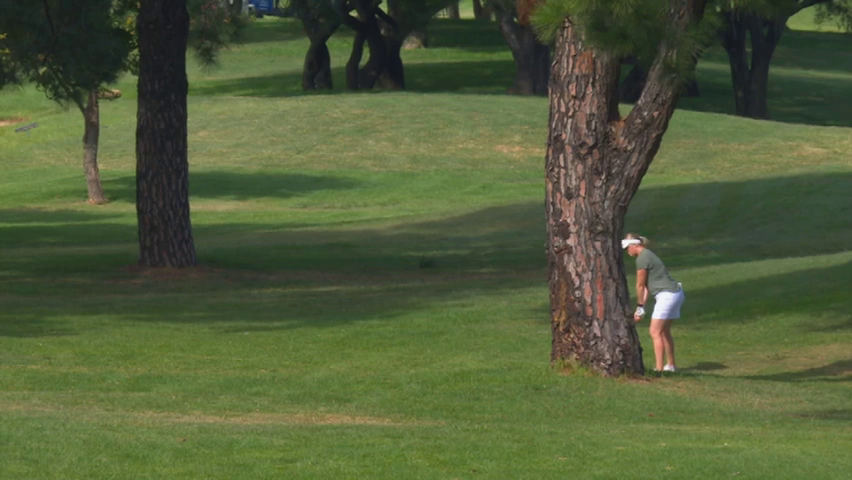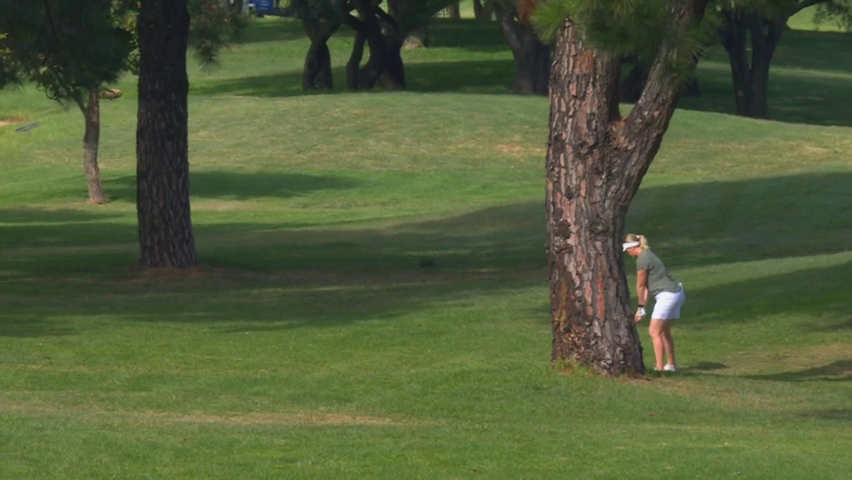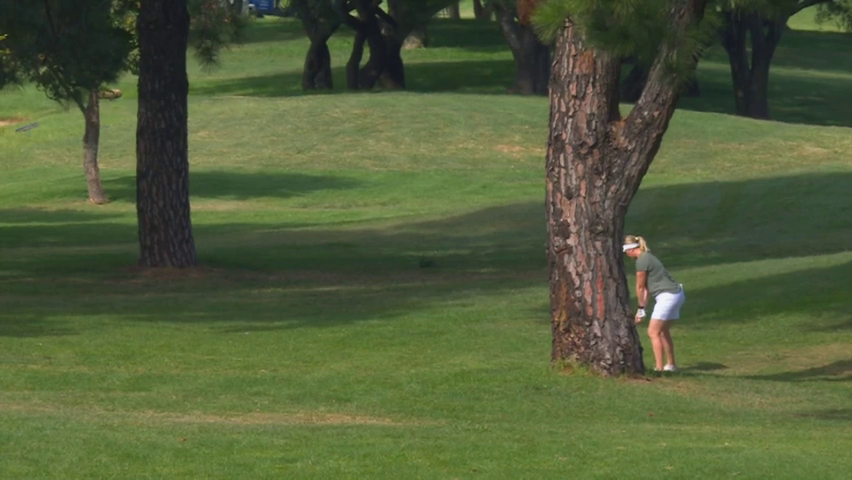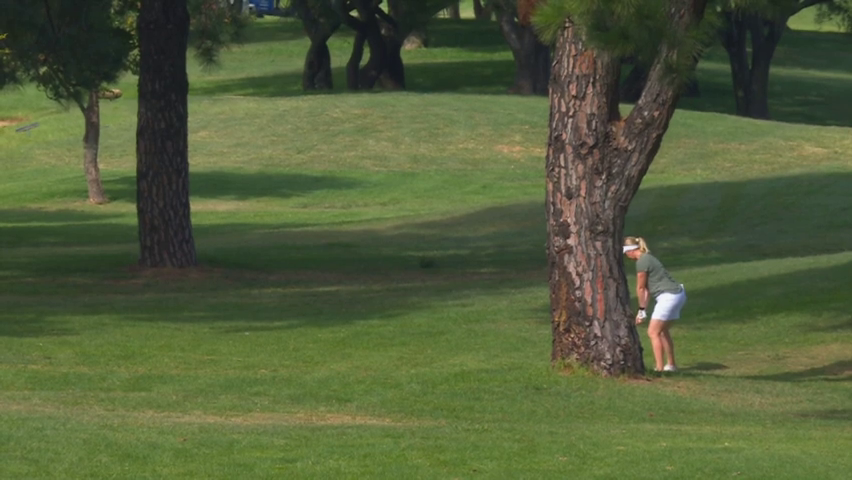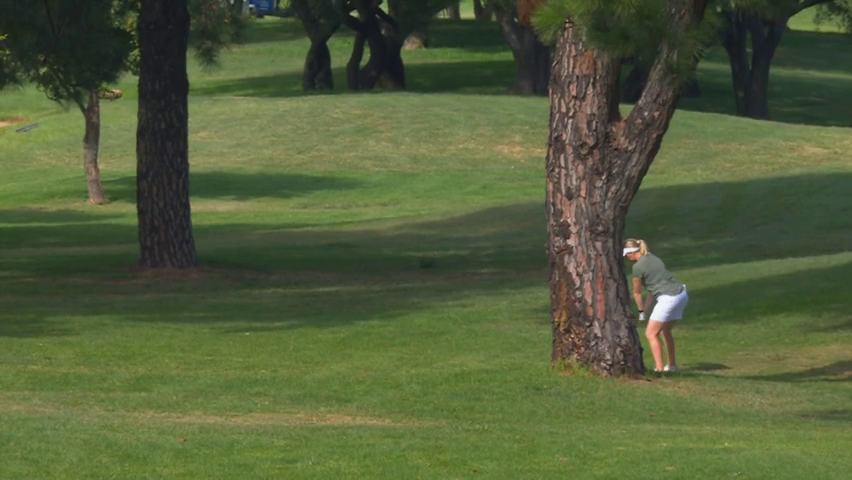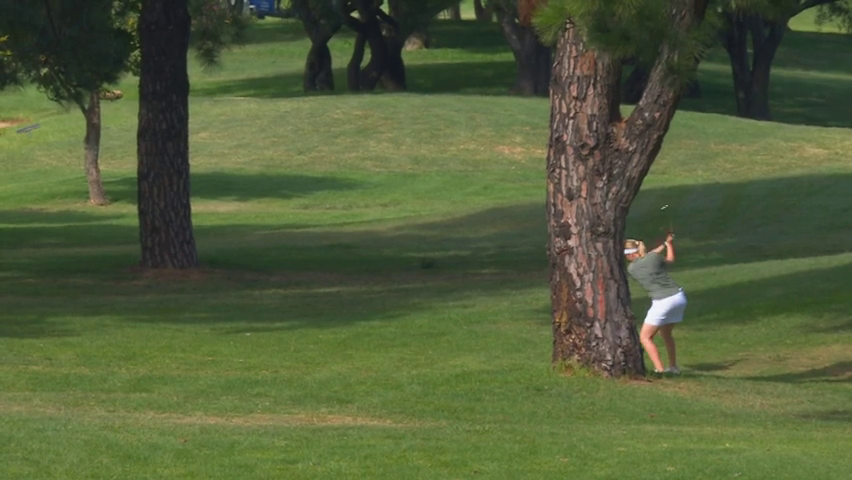
dt=0.5s
person 1, frame 1
left shoulder: (642, 258)
right shoulder: (647, 255)
left elbow: (640, 285)
right elbow: (646, 286)
left wrist: (639, 307)
right wrist: (641, 307)
left hip: (667, 295)
right hip: (674, 293)
left knee: (655, 332)
right knee: (664, 331)
left ankle: (659, 369)
right ankle: (671, 365)
person 1, frame 2
left shoulder: (642, 259)
right shoulder: (647, 256)
left elbow: (640, 286)
right elbow: (647, 285)
left wrist: (640, 307)
right wrist: (642, 308)
left hip: (667, 295)
right hip: (675, 293)
left knee: (654, 332)
right knee: (664, 331)
left ankle: (659, 368)
right ankle: (671, 365)
person 1, frame 3
left shoulder: (641, 261)
right shoulder: (647, 257)
left elbow: (640, 287)
right elbow: (647, 287)
left wrist: (640, 308)
right wrist: (642, 309)
left hip: (668, 296)
right hip: (675, 294)
left knee: (653, 332)
right knee: (663, 331)
left ankle: (659, 369)
right ankle: (671, 365)
person 1, frame 4
left shoulder: (641, 262)
right shoulder: (647, 258)
left elbow: (640, 288)
right elbow: (647, 288)
left wrist: (641, 310)
right wrist: (642, 310)
left hip: (669, 297)
right hip: (676, 294)
left knee: (653, 332)
right knee: (662, 331)
left ankle: (659, 369)
right ankle: (671, 365)
person 1, frame 5
left shoulder: (637, 267)
right shoulder: (653, 258)
left elbow: (637, 292)
left wrist: (641, 312)
right wrist: (644, 310)
left hip: (669, 298)
right hip: (680, 294)
left knee: (651, 334)
right knee: (665, 331)
left ankle: (659, 369)
right ankle: (671, 365)
person 1, frame 6
left shoulder: (631, 269)
right shoulder: (655, 257)
right elbow: (671, 259)
left wrist: (664, 245)
right wrist: (668, 243)
left hip: (663, 303)
right hip: (679, 297)
left knee: (645, 337)
right knee: (666, 333)
left ankle: (660, 370)
right ankle: (673, 367)
